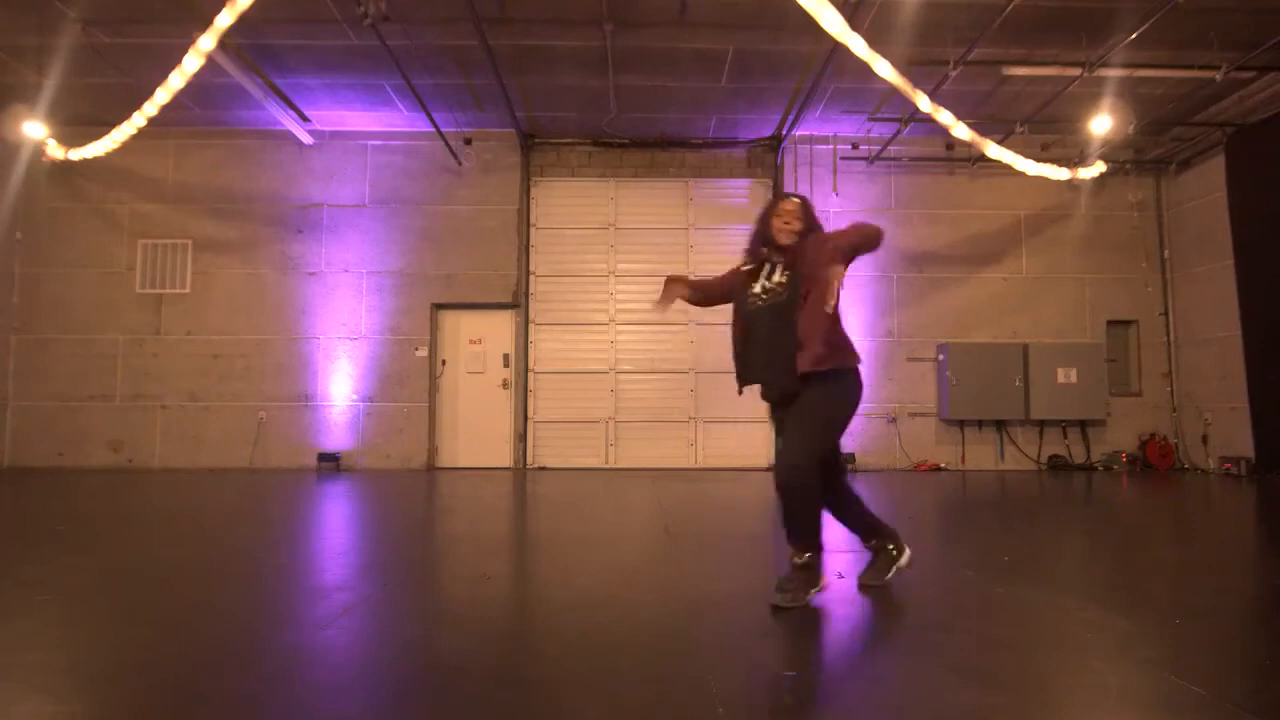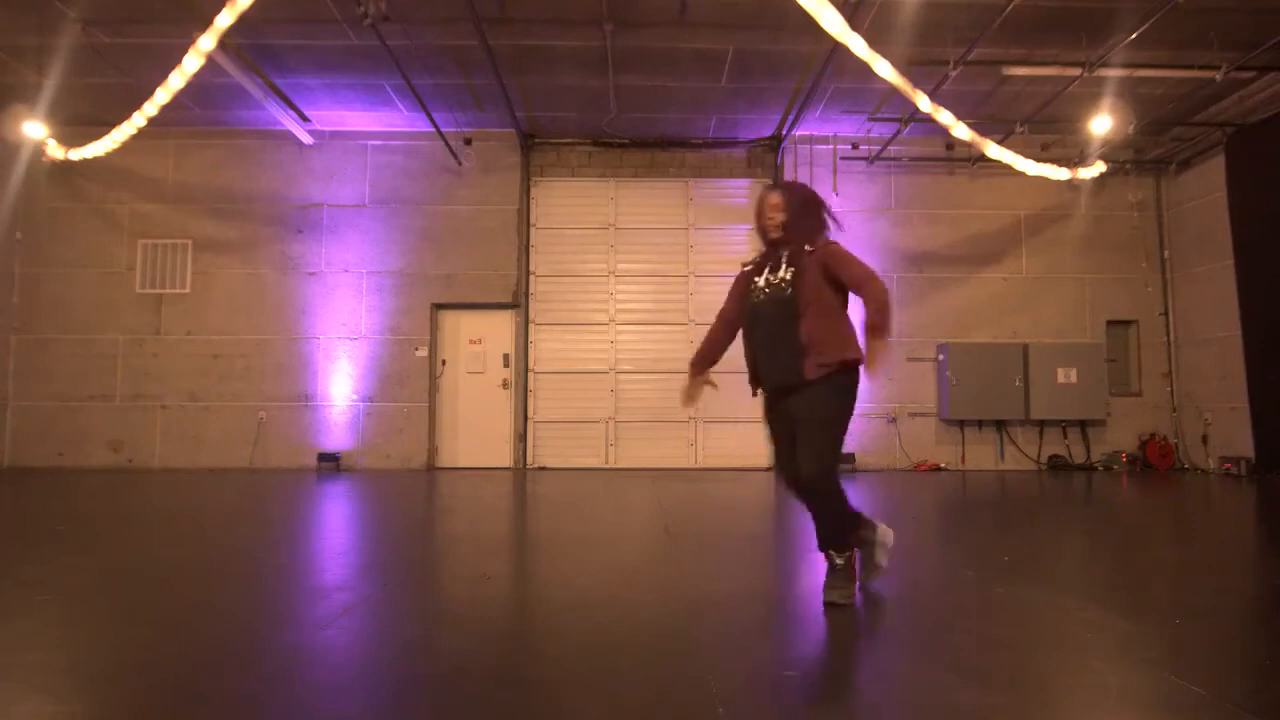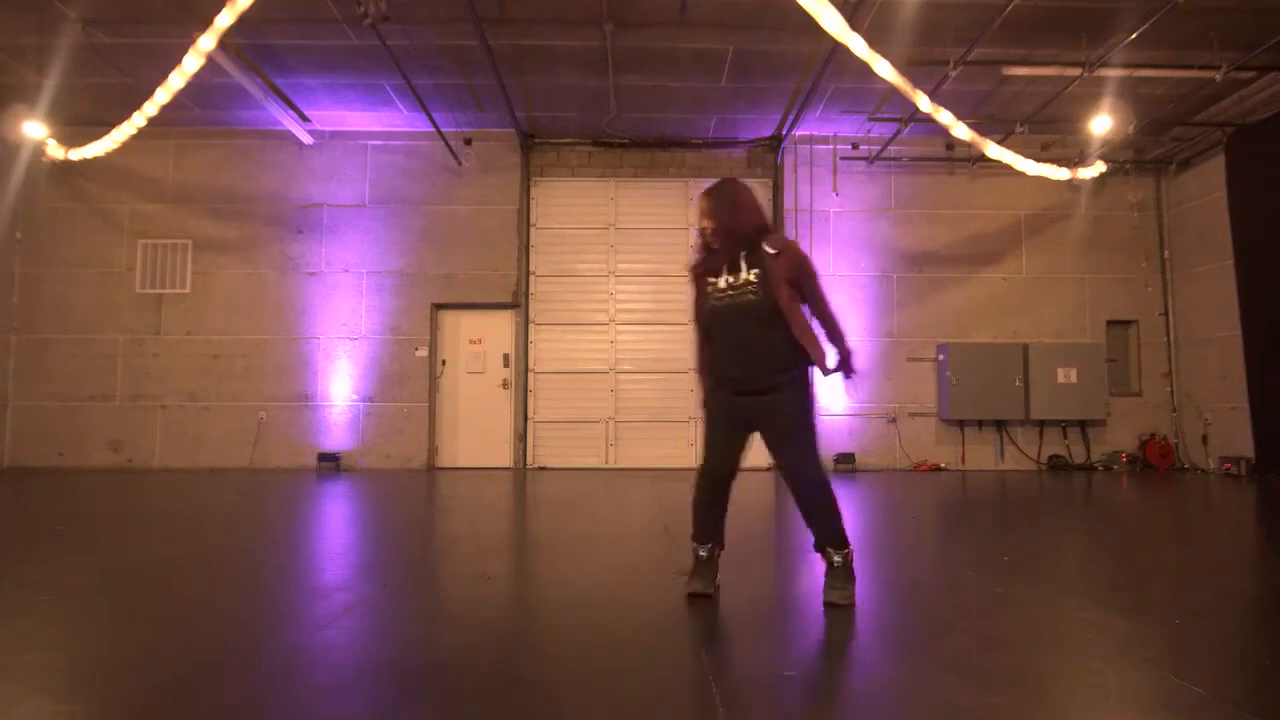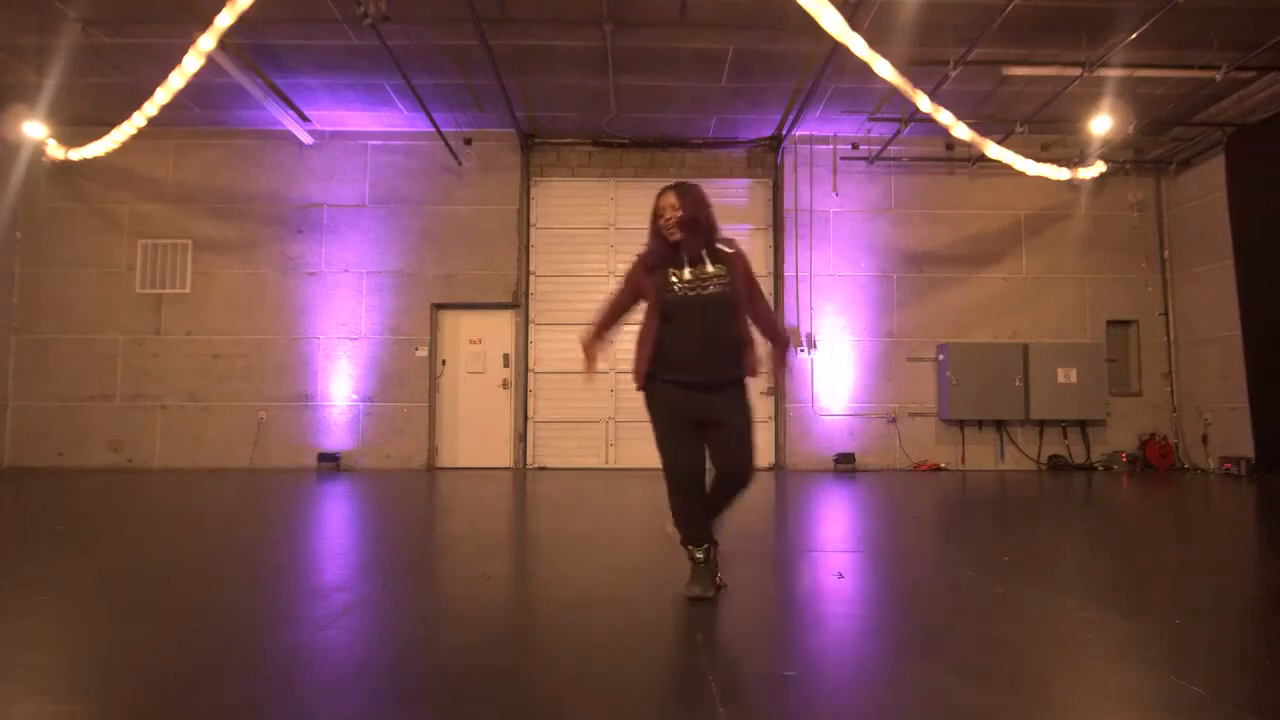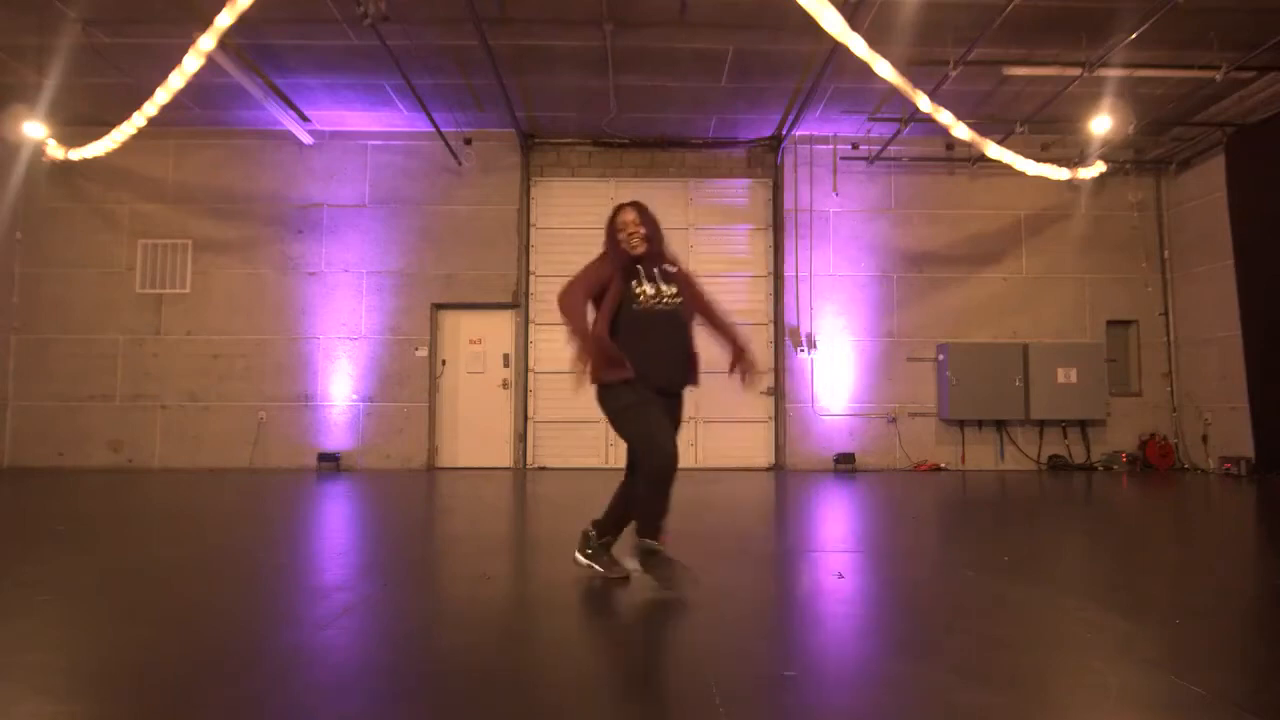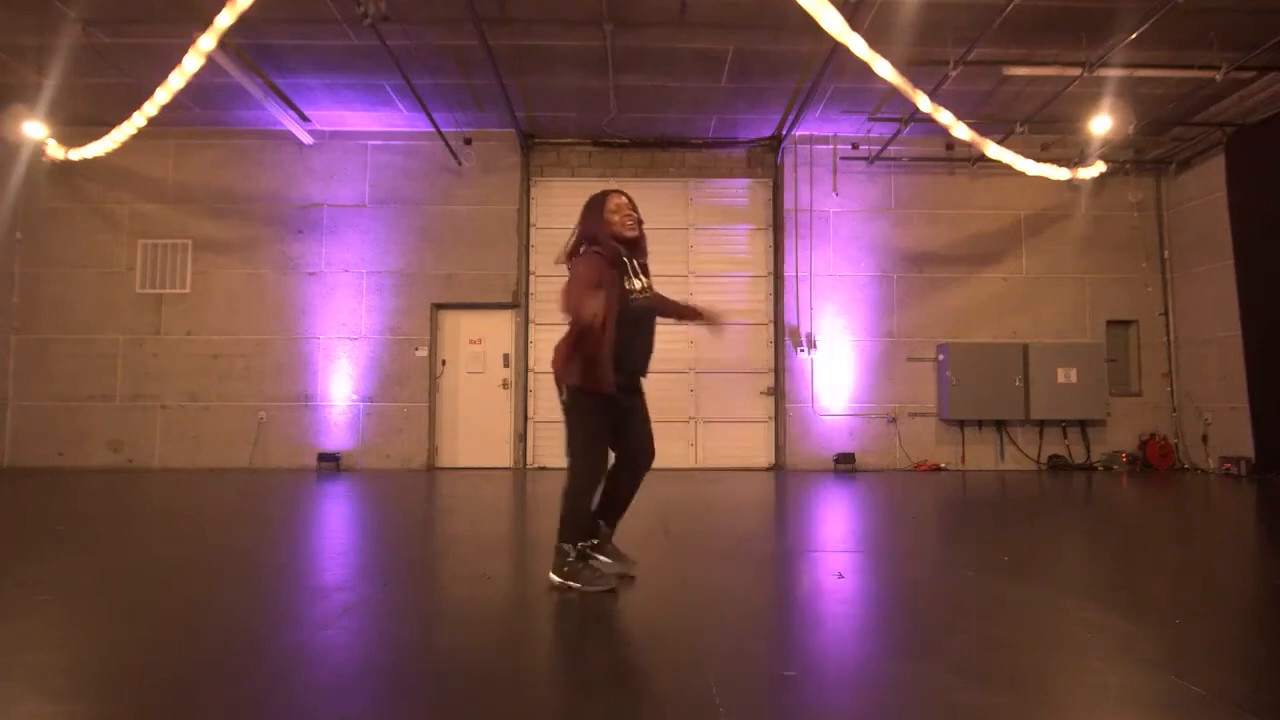
dt=0.3s
person 1, frame 1
left shoulder: (814, 252)
right shoulder: (749, 271)
left elbow: (868, 233)
right elbow: (711, 292)
left wrist: (838, 258)
right wrist: (682, 286)
left hip: (826, 385)
right hip: (784, 397)
left knee: (794, 471)
right knee: (826, 480)
left ankle: (804, 566)
right ankle: (888, 546)
person 1, frame 2
left shoulder: (823, 254)
right shoulder: (754, 270)
left elbow: (872, 287)
right elbow: (727, 320)
left wrist: (875, 331)
right wrist: (699, 366)
left hip: (825, 381)
right hip: (779, 390)
left knee: (814, 473)
right knee: (793, 475)
left ankle: (842, 563)
right ankle: (867, 534)
person 1, frame 3
left shoulder: (781, 255)
right shoulder: (704, 268)
left elbow: (818, 306)
left wrist: (844, 353)
right wrist: (705, 375)
left hip: (782, 388)
right hip: (724, 393)
left knee: (805, 475)
right knee: (714, 474)
left ankle: (838, 565)
right ankle: (705, 560)
person 1, frame 4
left shoulder: (729, 256)
right shoulder: (652, 263)
left elbow: (755, 304)
right elbow: (619, 303)
left wrist: (778, 343)
right wrist: (596, 336)
left hip: (725, 386)
right hip: (670, 387)
left knee: (737, 470)
right knee: (683, 475)
left ankle: (699, 529)
right ankle: (701, 559)
person 1, frame 5
left shoulder: (672, 274)
right shoulder: (609, 269)
left elbow: (707, 312)
right elbow: (570, 297)
left wrist: (739, 350)
right wrist: (587, 342)
left hip: (667, 389)
right hip: (624, 385)
left knee: (644, 471)
right knee: (659, 457)
left ankle: (596, 542)
right ankle: (651, 548)
person 1, frame 6
left shoulder: (635, 264)
right shoulder: (594, 261)
left elbow: (653, 303)
right elbow: (575, 297)
left wrist: (695, 313)
right wrist: (588, 306)
left hip: (624, 379)
right hip: (587, 378)
left knee: (639, 457)
right knee: (587, 466)
left ankle: (597, 537)
right ankle: (569, 560)
